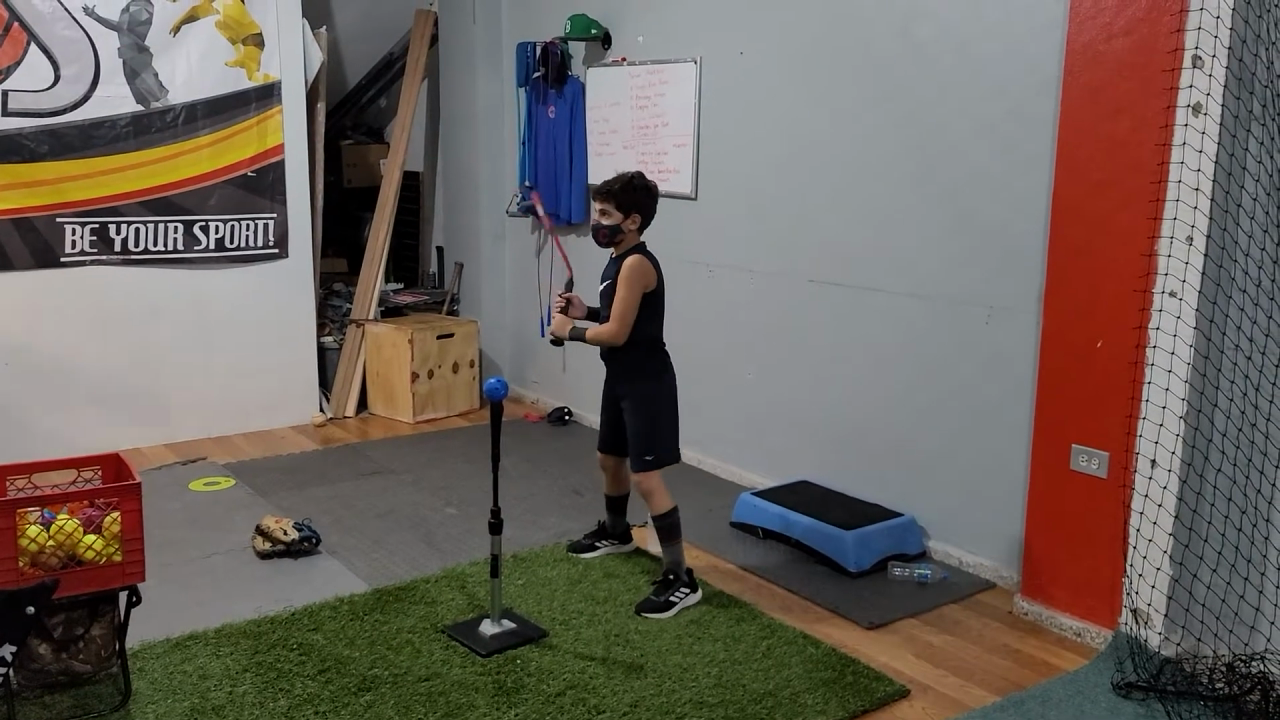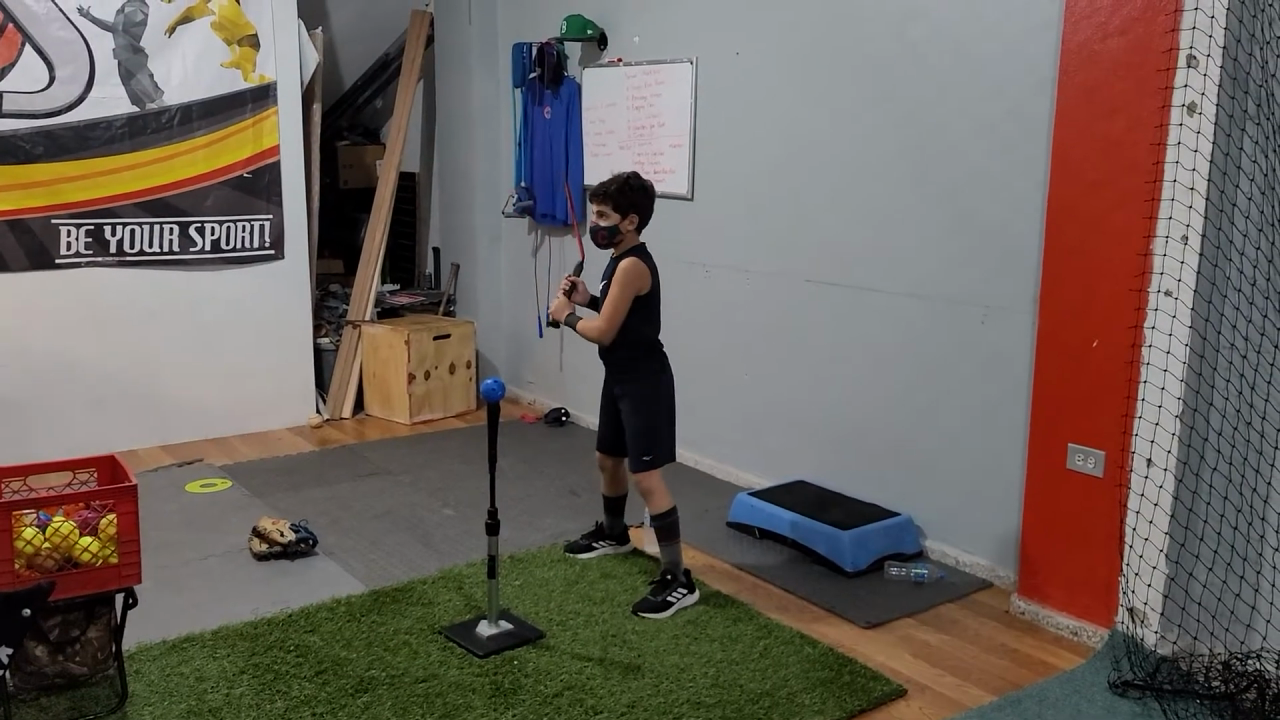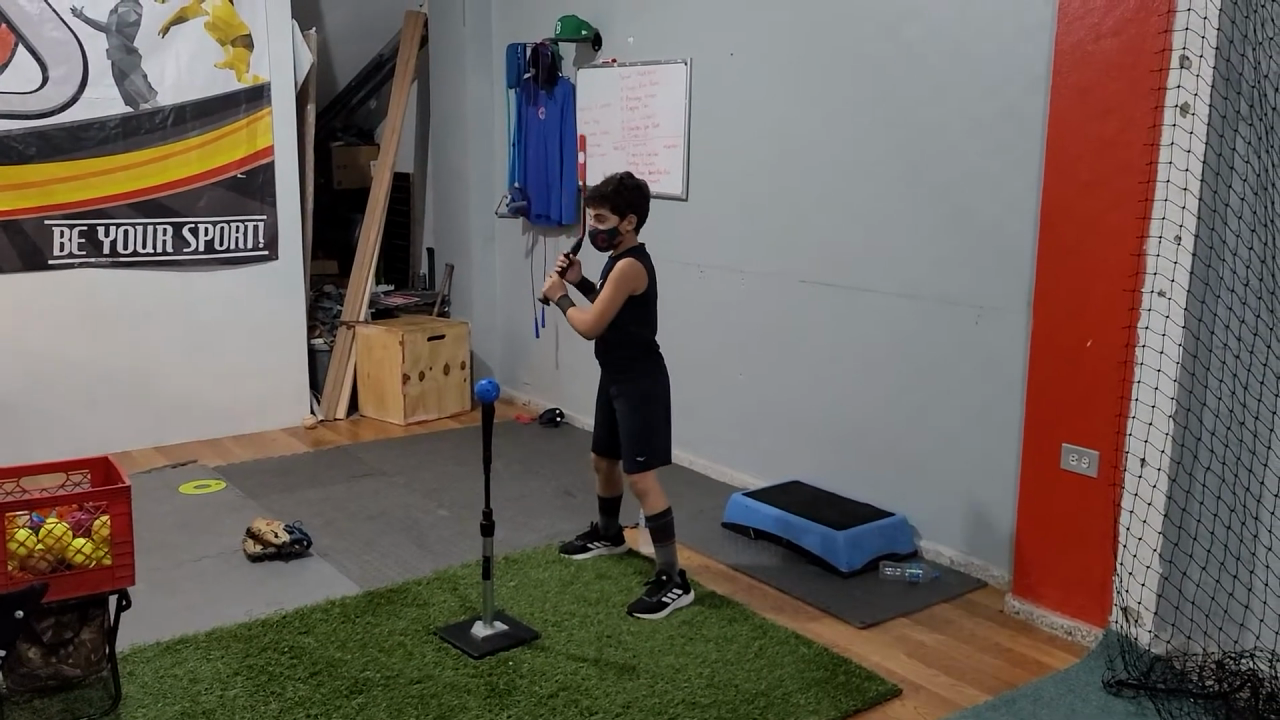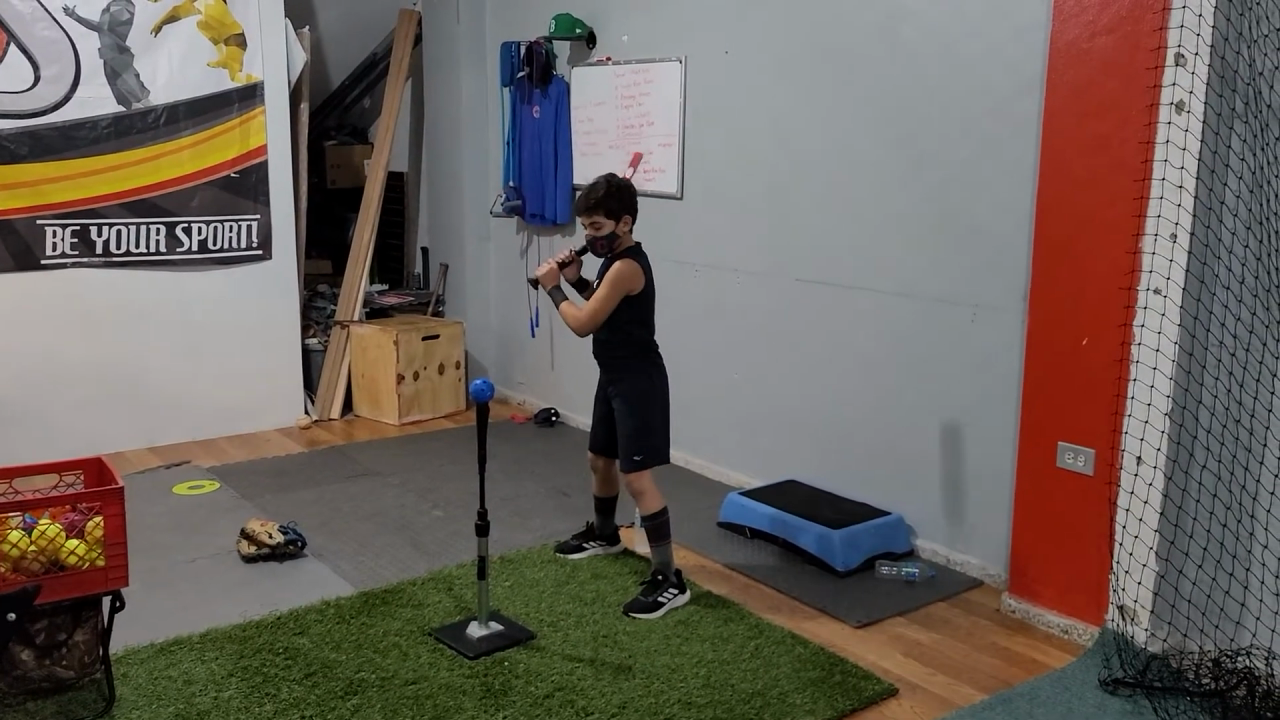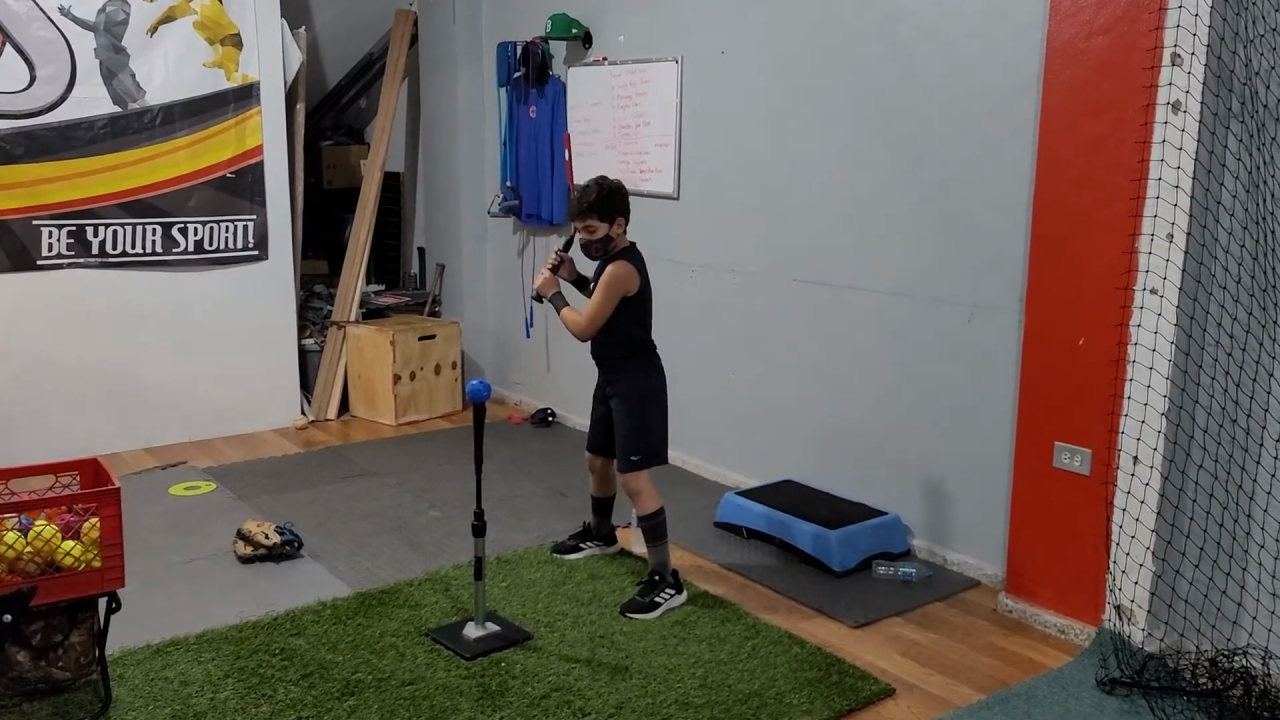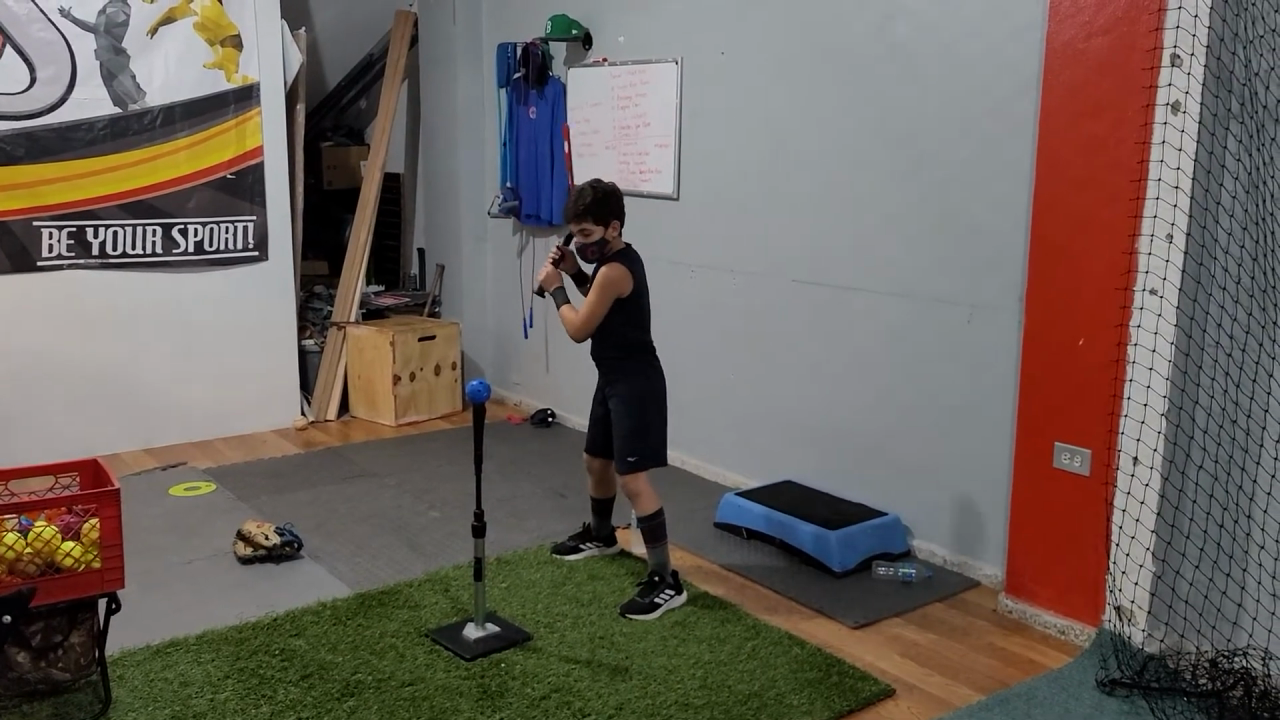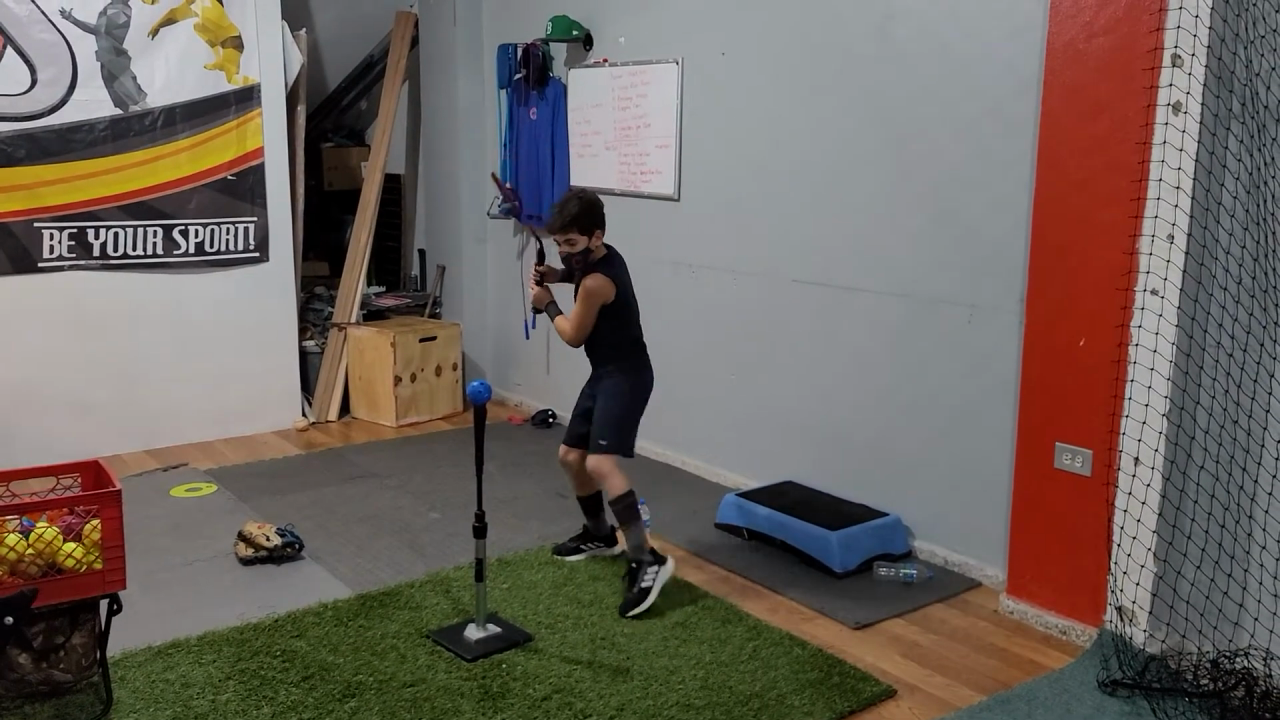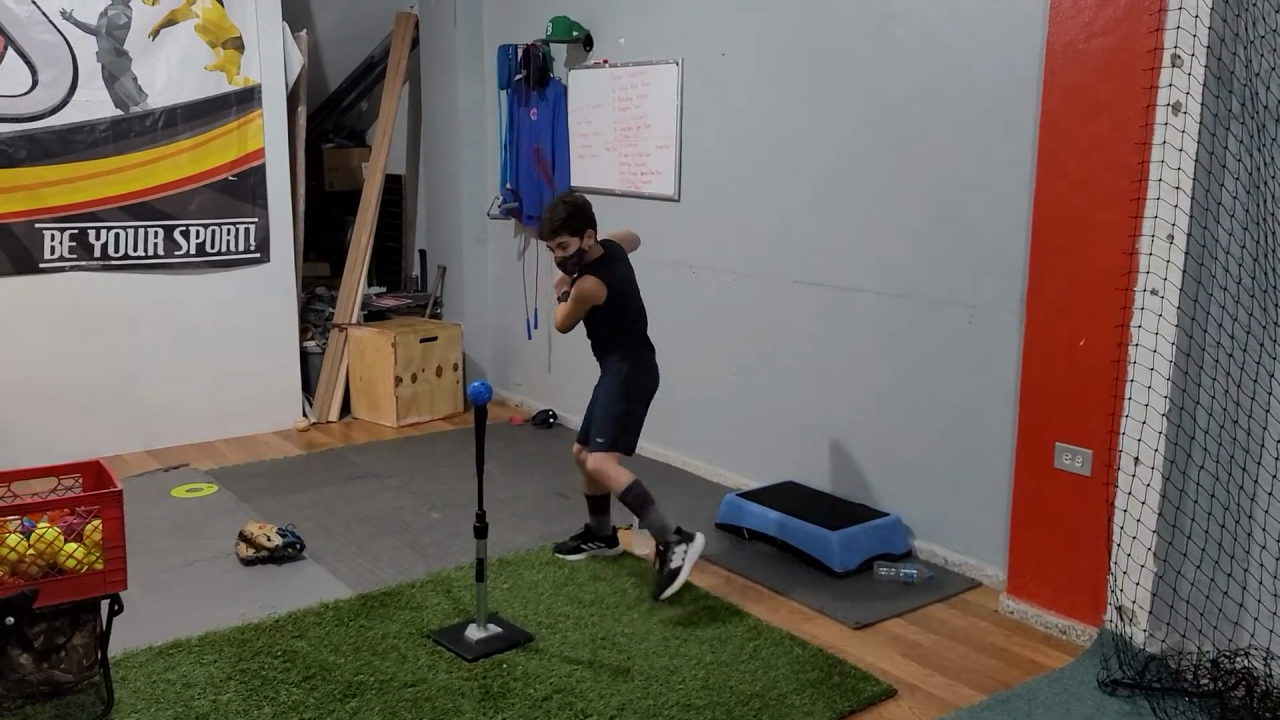
dt=0.4s
person 1, frame 1
left shoulder: (636, 263)
right shoulder: (619, 260)
left elbow: (616, 334)
left wrist: (571, 331)
right wrist: (587, 312)
left hip: (647, 383)
right hip: (621, 379)
left knee: (647, 478)
right knee: (610, 460)
left ankle: (681, 579)
right ankle: (615, 533)
person 1, frame 2
left shoulder: (632, 265)
right shoulder: (622, 260)
left elbow: (603, 332)
left wrist: (567, 315)
right wrist: (588, 299)
left hip: (644, 381)
right hip: (620, 377)
left knee: (646, 477)
right knee: (608, 459)
left ankle: (678, 580)
right ankle: (613, 533)
person 1, frame 3
left shoulder: (630, 265)
right shoulder: (621, 260)
left elbow: (590, 327)
left wrist: (560, 297)
right wrist: (580, 283)
left hip: (639, 382)
right hip: (616, 377)
left knee: (640, 478)
right knee: (603, 461)
left ankle: (673, 580)
right ankle: (607, 534)
person 1, frame 4
left shoulder: (627, 266)
right shoulder: (617, 260)
left elbow: (583, 323)
right elbow: (602, 306)
left wrist: (553, 287)
right wrist: (577, 280)
left hip: (638, 381)
right hip: (614, 377)
left knee: (637, 477)
right knee: (600, 459)
left ankle: (669, 579)
right ankle: (603, 534)
person 1, frame 5
left shoulder: (621, 268)
right shoulder: (616, 260)
left elbow: (583, 328)
left wrist: (553, 293)
right wrist: (575, 278)
left hip: (636, 381)
right hip: (613, 377)
left knee: (634, 478)
right knee: (598, 460)
left ankle: (666, 580)
right ankle: (600, 534)
person 1, frame 6
left shoulder: (615, 270)
right shoulder: (618, 259)
left elbow: (579, 329)
right elbow: (599, 301)
left wrist: (555, 288)
right wrist: (575, 272)
left hip: (635, 382)
right hip: (614, 379)
left knee: (632, 480)
right knee: (596, 461)
left ankle: (665, 581)
right ankle: (600, 534)
person 1, frame 7
left shoulder: (596, 282)
right shoulder: (605, 255)
left elbow: (574, 336)
left wrist: (549, 306)
right wrist: (557, 276)
left hip: (623, 374)
right hip: (610, 372)
left knee: (599, 464)
right knee: (571, 455)
left ankle: (648, 561)
right ankle: (599, 535)
person 1, frame 8
left shoulder: (589, 282)
right shoulder: (611, 249)
left elbow: (563, 323)
right elbow: (632, 237)
left wrist: (564, 292)
left hip: (629, 371)
right hip: (621, 368)
left knee: (599, 462)
right knee: (583, 452)
left ankle: (676, 541)
right ankle: (601, 534)
